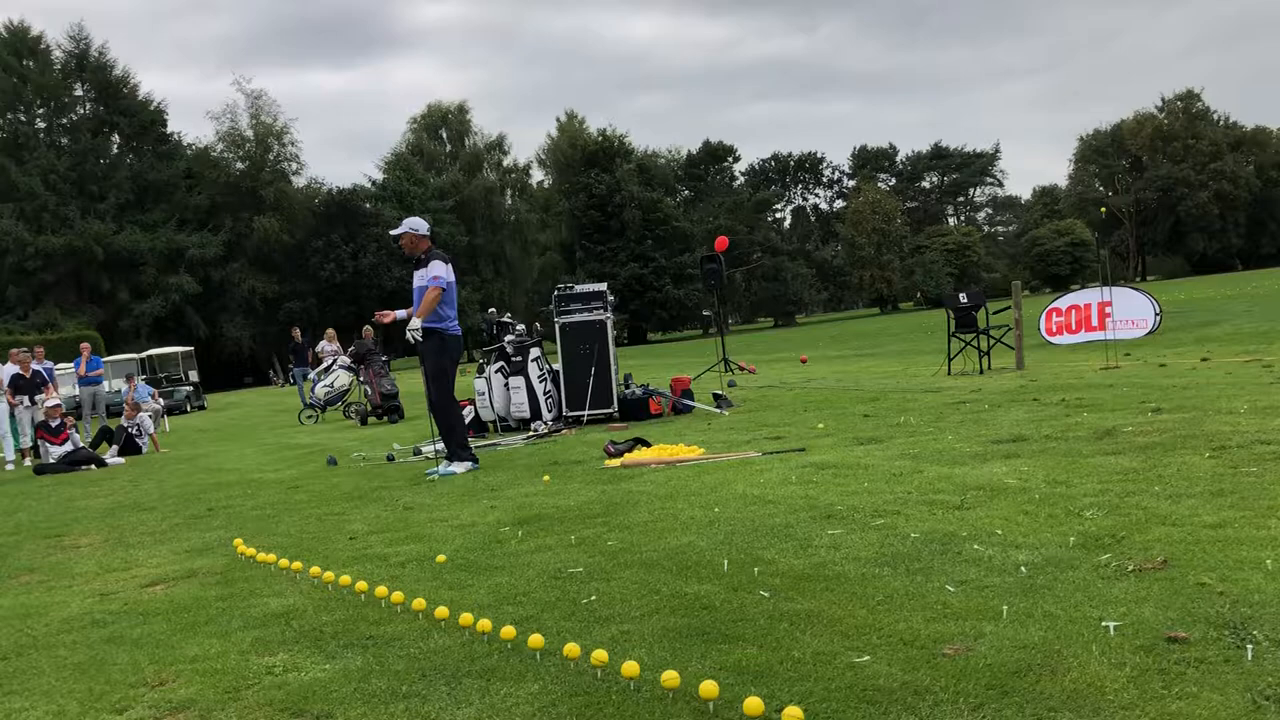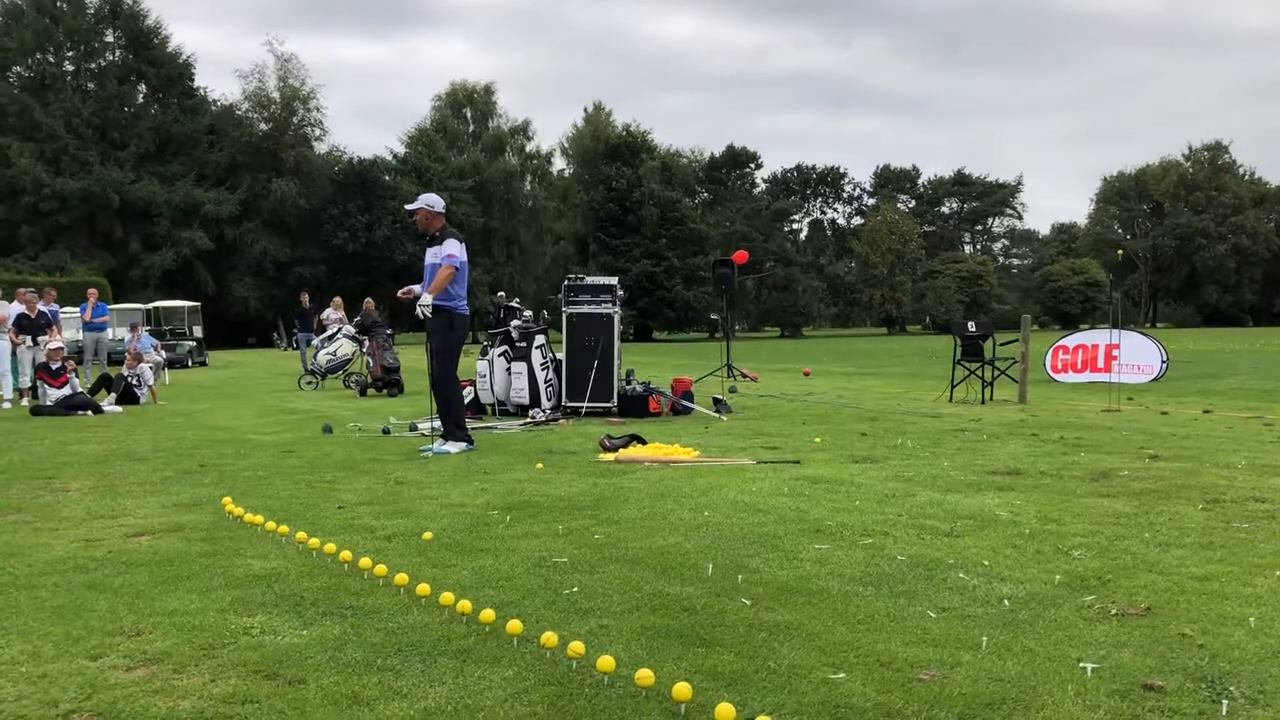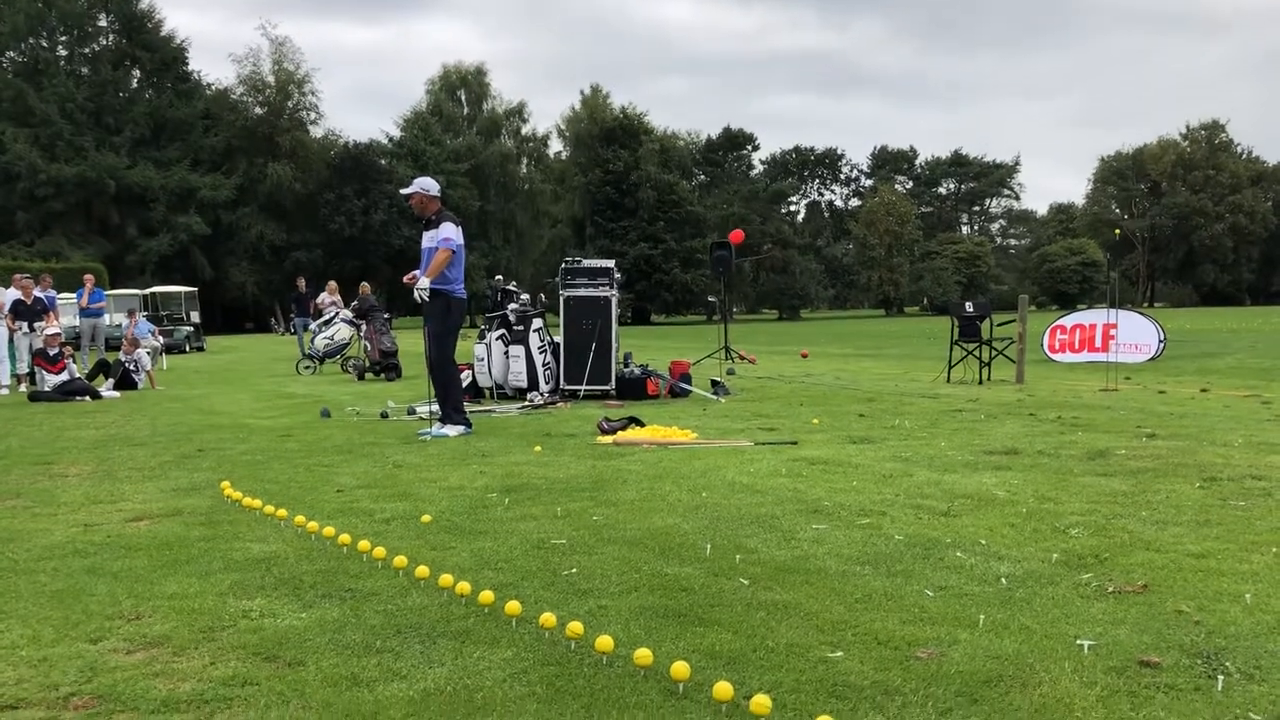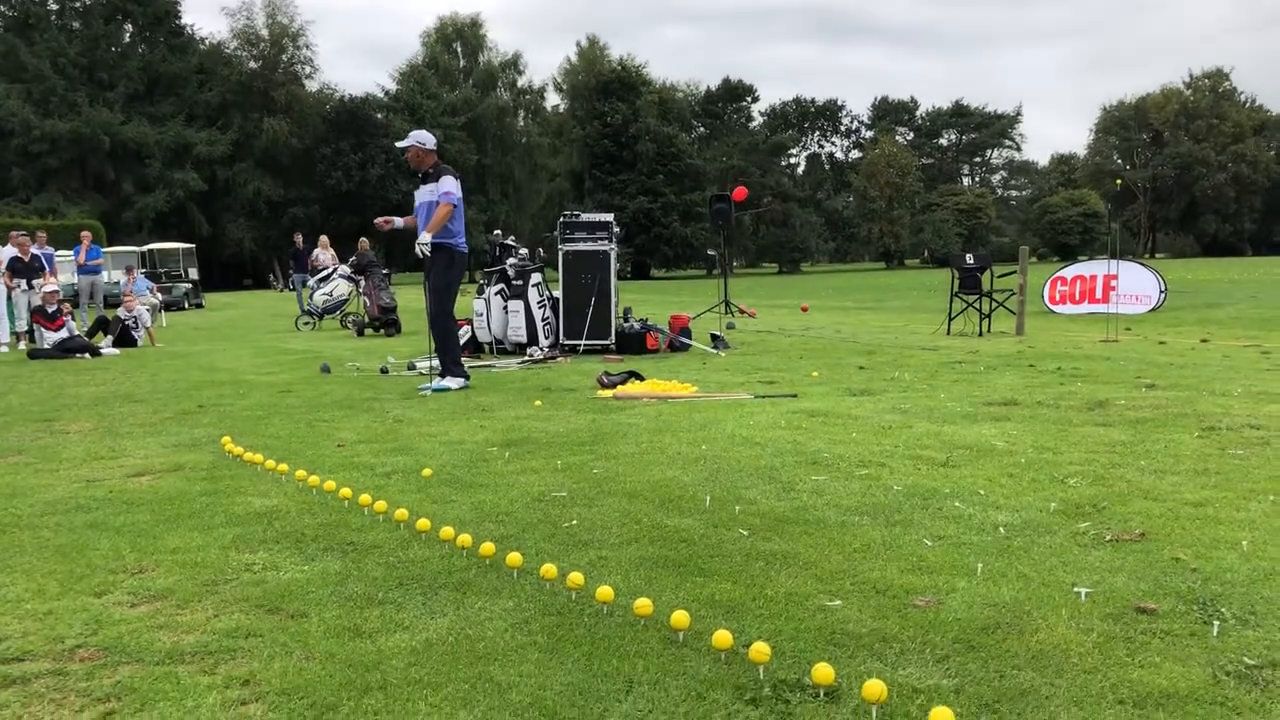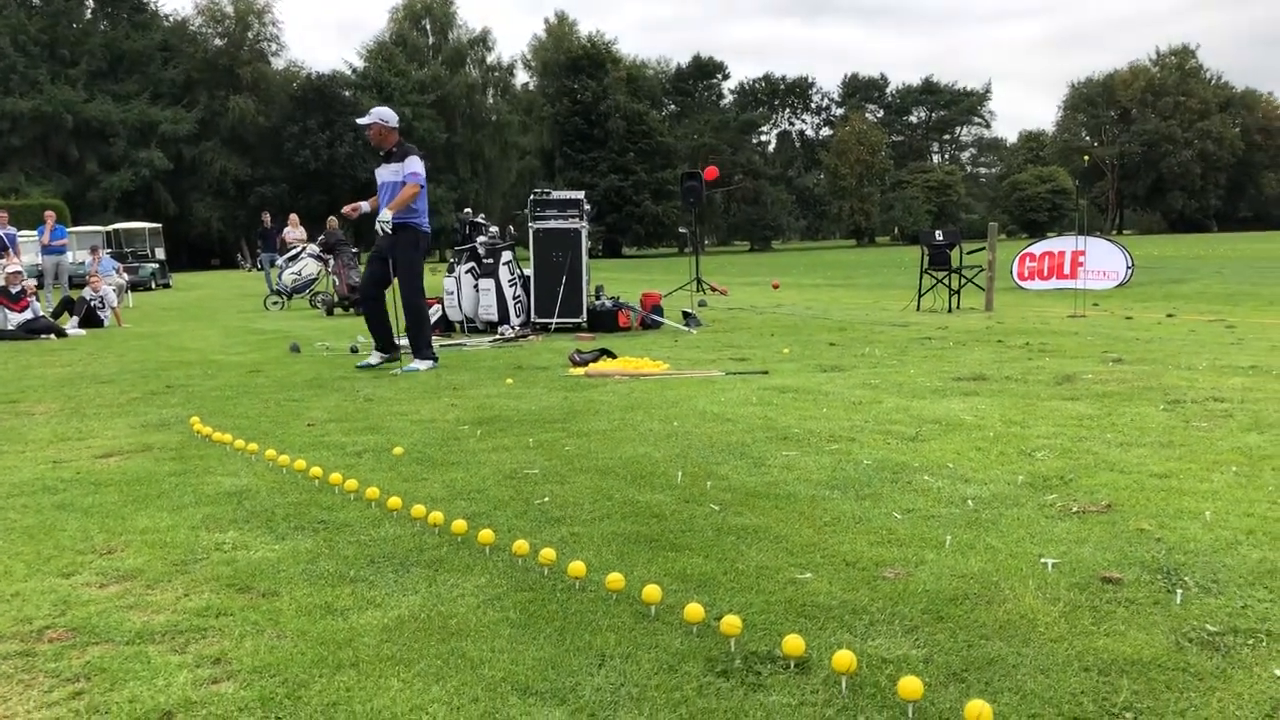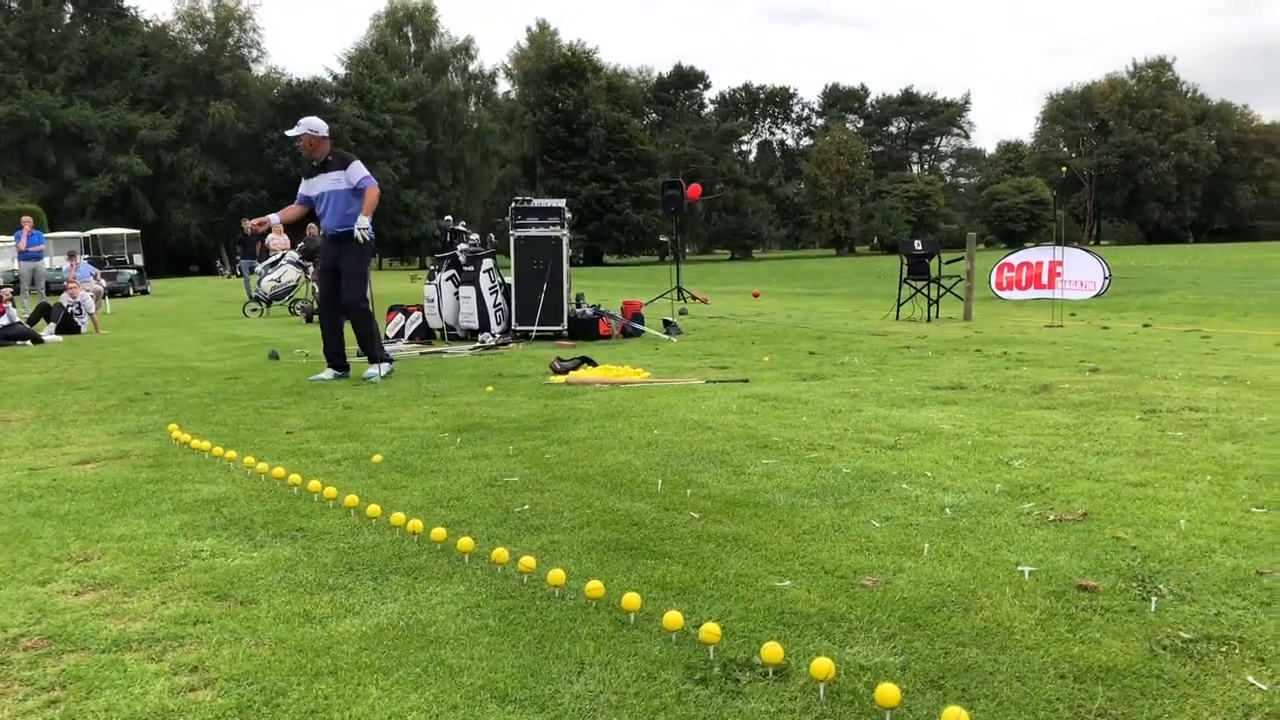
dt=0.7s
person 1, frame 1
left shoulder: (437, 260)
right shoulder: (419, 264)
left elbow: (436, 291)
left wrist: (416, 320)
right wrist: (398, 314)
left hip: (442, 337)
right hip: (428, 338)
left knee: (443, 398)
right knee: (436, 402)
left ankle: (465, 457)
right ankle: (453, 455)
person 1, frame 2
left shoulder: (450, 239)
right shoulder: (432, 241)
left elbow: (449, 269)
left wrist: (428, 295)
right wrist: (417, 289)
left hip: (450, 316)
right hip: (437, 315)
left knee: (445, 377)
right knee: (438, 379)
left ankle: (460, 437)
right ankle: (449, 434)
person 1, frame 3
left shoulder: (447, 222)
right shoulder: (429, 226)
left elbow: (446, 252)
left wrist: (426, 279)
right wrist: (418, 273)
left hip: (447, 300)
right hip: (434, 299)
left knee: (443, 360)
right knee: (435, 362)
left ankle: (458, 421)
right ankle: (447, 418)
person 1, frame 4
left shoulder: (445, 176)
right shoulder: (423, 181)
left elbow: (447, 207)
left wrist: (426, 235)
right wrist: (396, 222)
left hip: (449, 253)
right hip: (433, 254)
left knee: (441, 313)
right knee: (435, 316)
left ankle: (456, 373)
right ankle: (447, 373)
person 1, frame 5
left shoulder: (409, 155)
right shoulder: (383, 161)
left elbow: (414, 188)
left wrist: (388, 211)
right wrist: (363, 206)
left hip: (410, 233)
right hip: (386, 234)
left knee: (411, 295)
right knee: (368, 291)
left ankle: (425, 356)
right ankle: (386, 348)
person 1, frame 6
left shoulder: (346, 162)
right shoulder: (311, 175)
left elbow: (372, 189)
right elbow: (300, 207)
left wrist: (364, 218)
right wrist: (272, 219)
left hip: (354, 240)
right hip: (329, 243)
left knee: (352, 301)
right knee: (327, 306)
left ankle: (380, 360)
right ankle: (337, 366)
